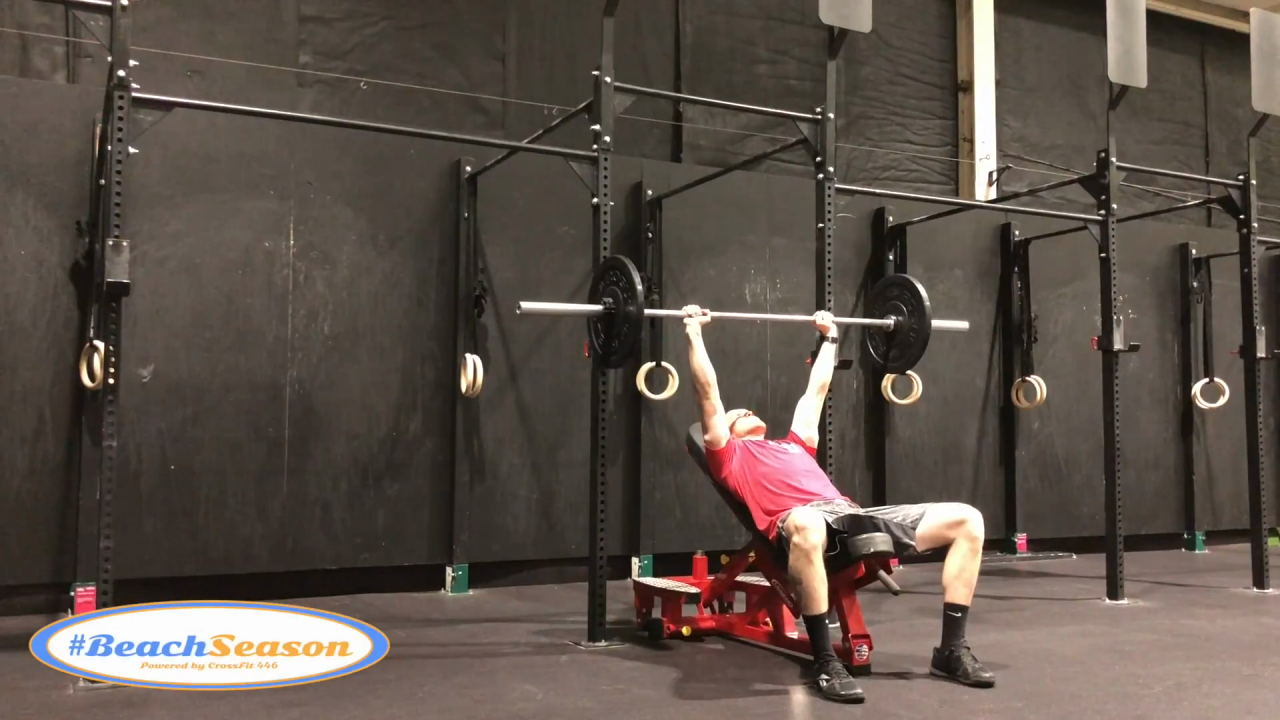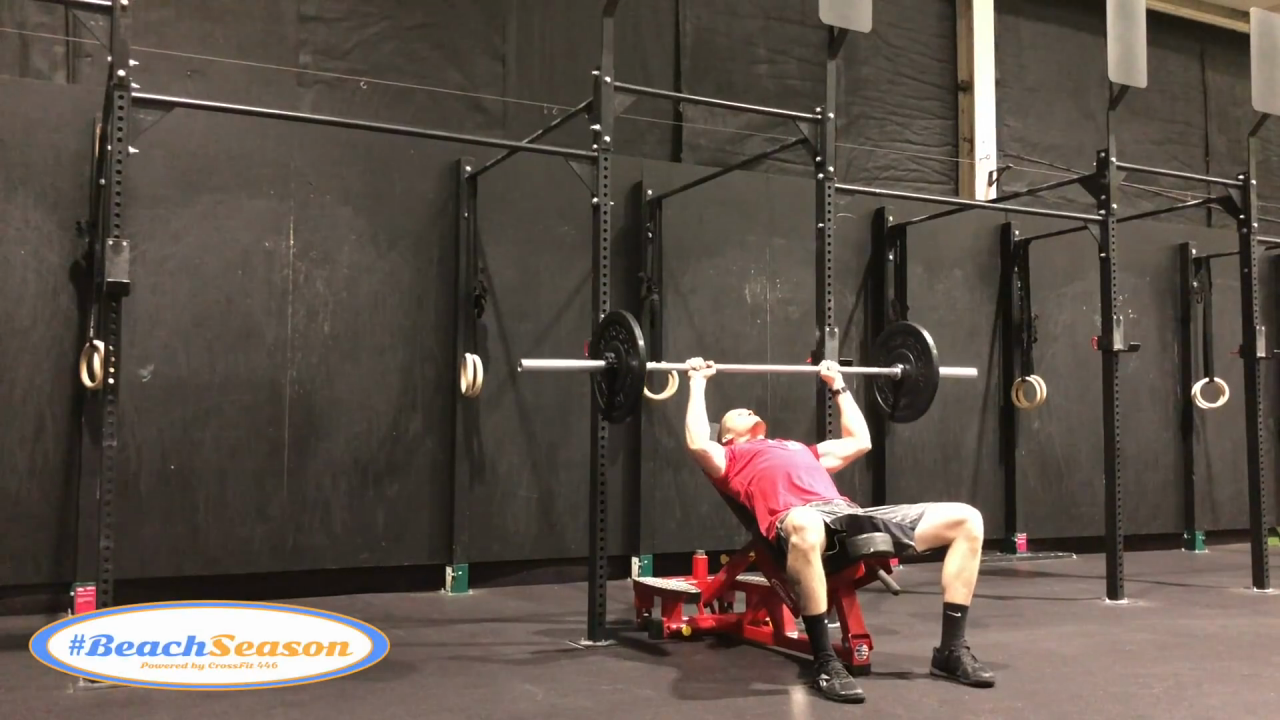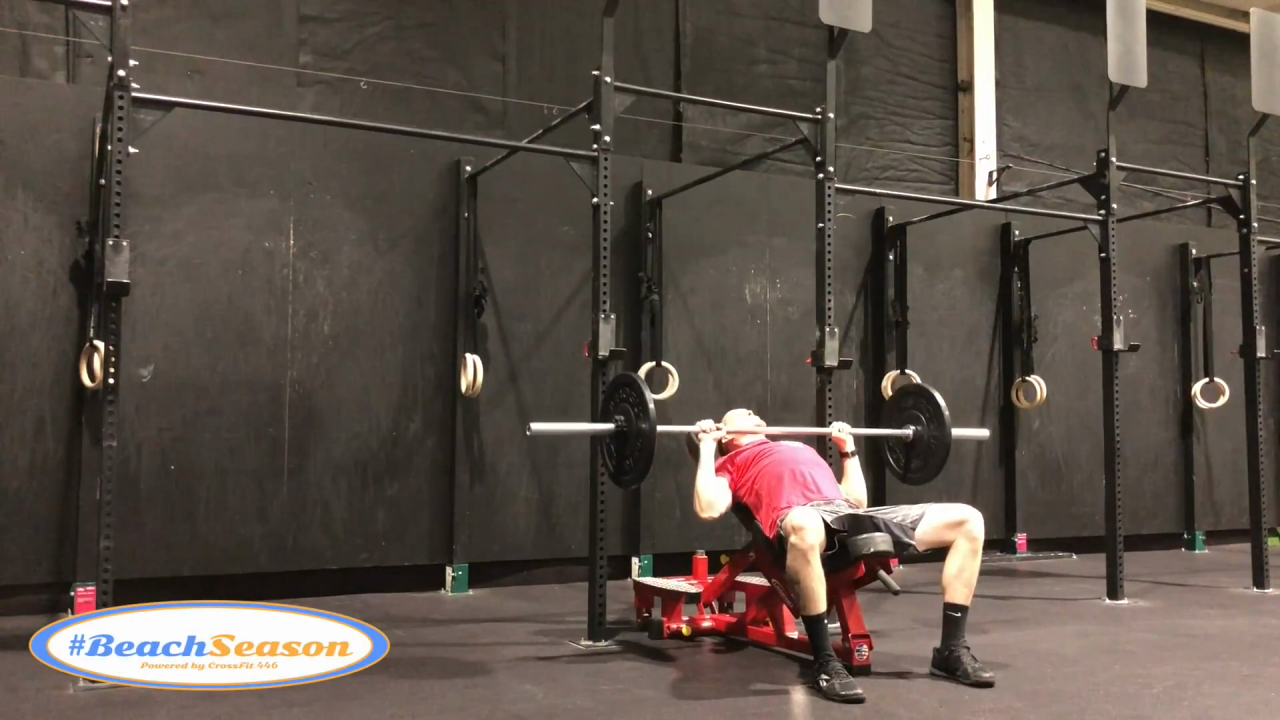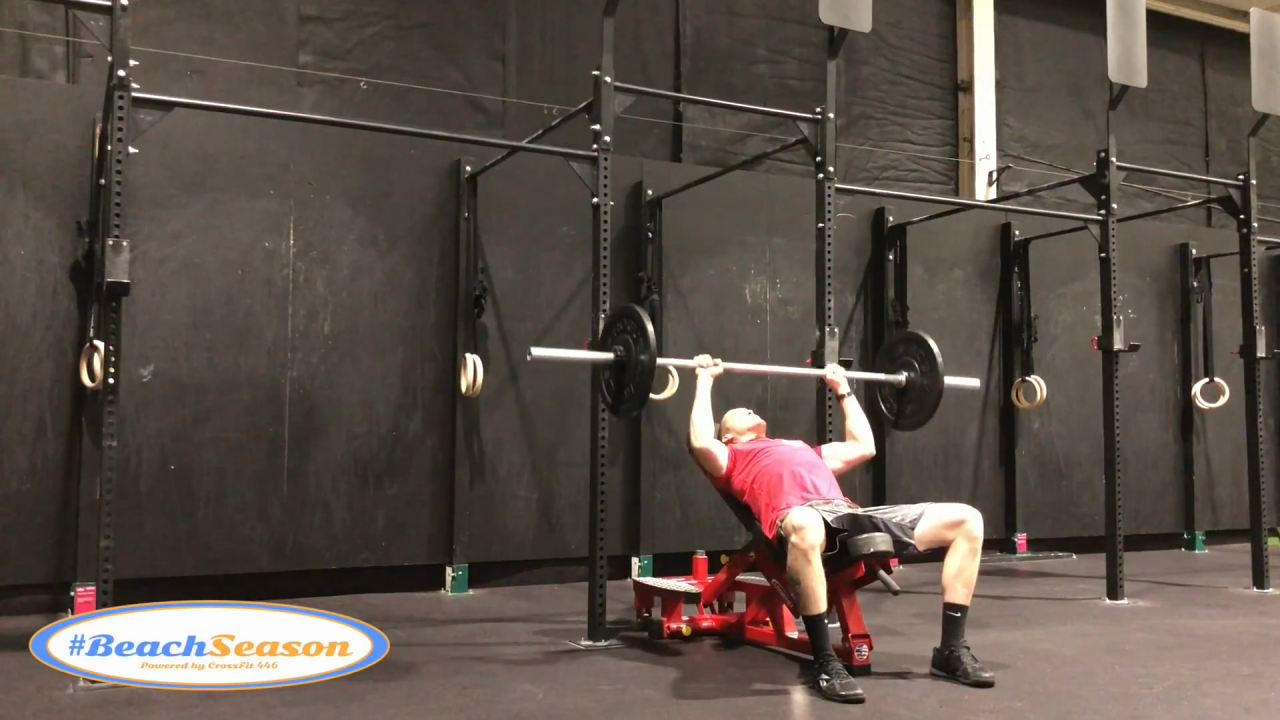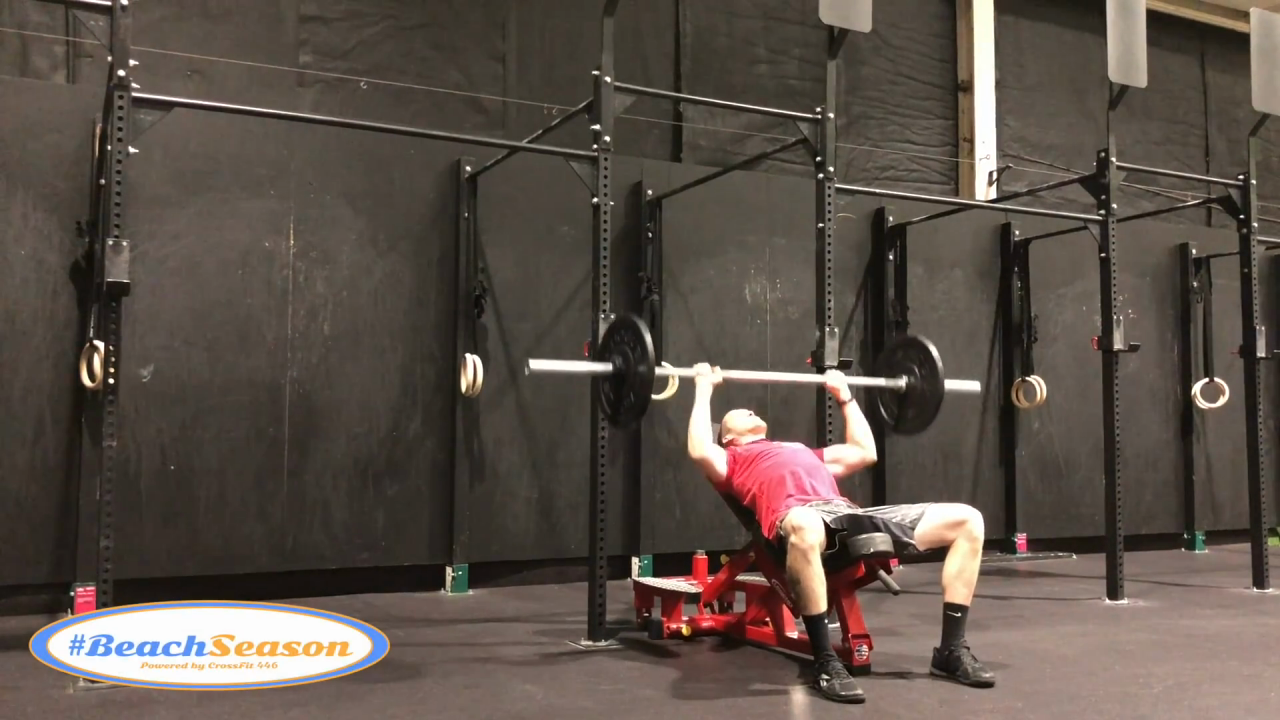
dt=1s
person 1, frame 1
left shoulder: (795, 444)
right shoulder: (729, 454)
left elbow: (816, 389)
right elbow: (707, 392)
left wrist: (829, 336)
right wrist: (694, 332)
left hip: (852, 515)
right hip: (802, 521)
left knee: (967, 520)
right knee: (807, 526)
left ankle: (952, 650)
right ankle: (826, 662)
person 1, frame 2
left shoulder: (799, 450)
right shoulder: (730, 460)
left elbow: (859, 441)
right elbow: (698, 444)
left wrist: (838, 386)
right wrist: (698, 383)
left hip: (853, 515)
right hip: (804, 521)
left knee: (966, 520)
right knee: (804, 526)
left ankle: (952, 650)
right ankle: (825, 662)
person 1, frame 3
left shoulder: (803, 450)
right shoulder: (731, 463)
right elbow: (709, 510)
left wrist: (848, 449)
right wrist: (707, 446)
left hip: (851, 516)
right hip: (803, 518)
left knee: (967, 521)
right knee: (804, 527)
left ankle: (952, 651)
right ankle: (825, 663)
person 1, frame 4
left shoulder: (802, 451)
right shoulder: (732, 459)
left elbow: (863, 447)
right elbow: (702, 442)
left wrist: (843, 389)
right wrist: (705, 381)
left hip: (852, 516)
right hip: (803, 520)
left knee: (967, 521)
right knee: (805, 526)
left ankle: (951, 651)
right ankle: (825, 662)
person 1, frame 5
left shoulder: (804, 453)
right shoulder: (732, 461)
left elbow: (865, 453)
right elbow: (700, 451)
left wrist: (844, 395)
right wrist: (704, 387)
left hip: (851, 514)
right hip: (802, 519)
left knee: (967, 521)
right knee: (805, 528)
left ankle: (952, 651)
right ankle: (826, 663)
